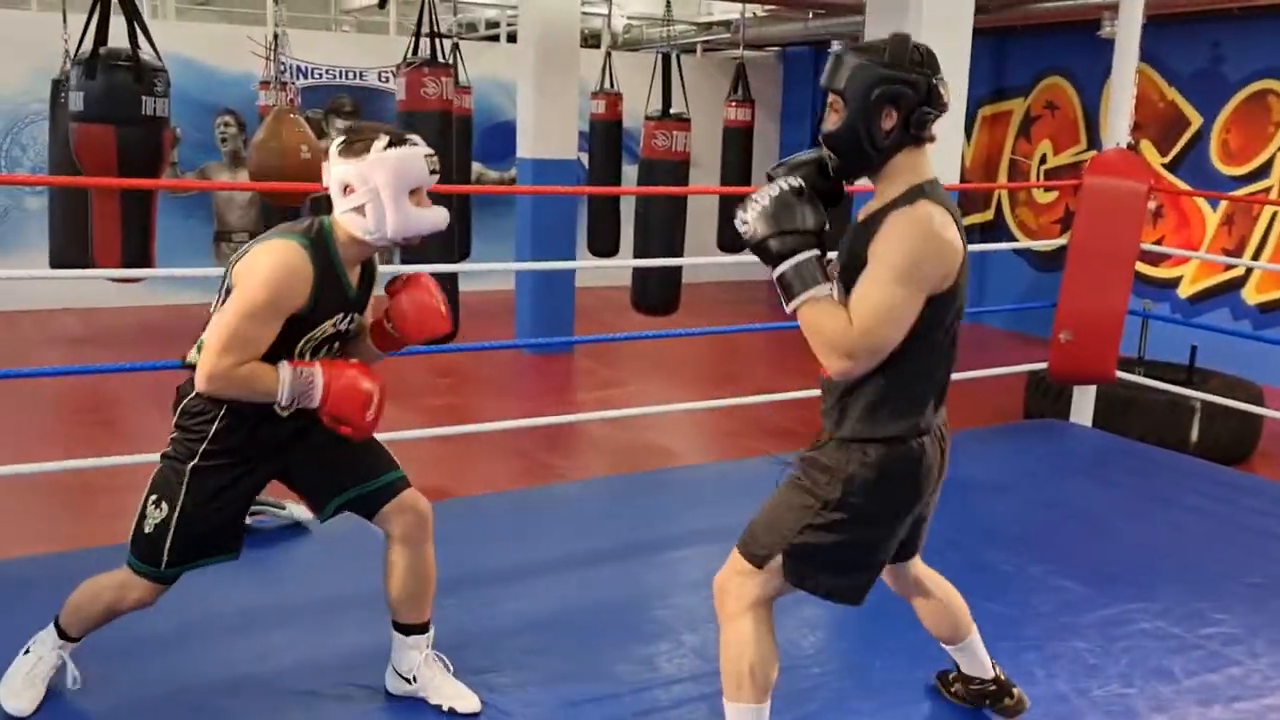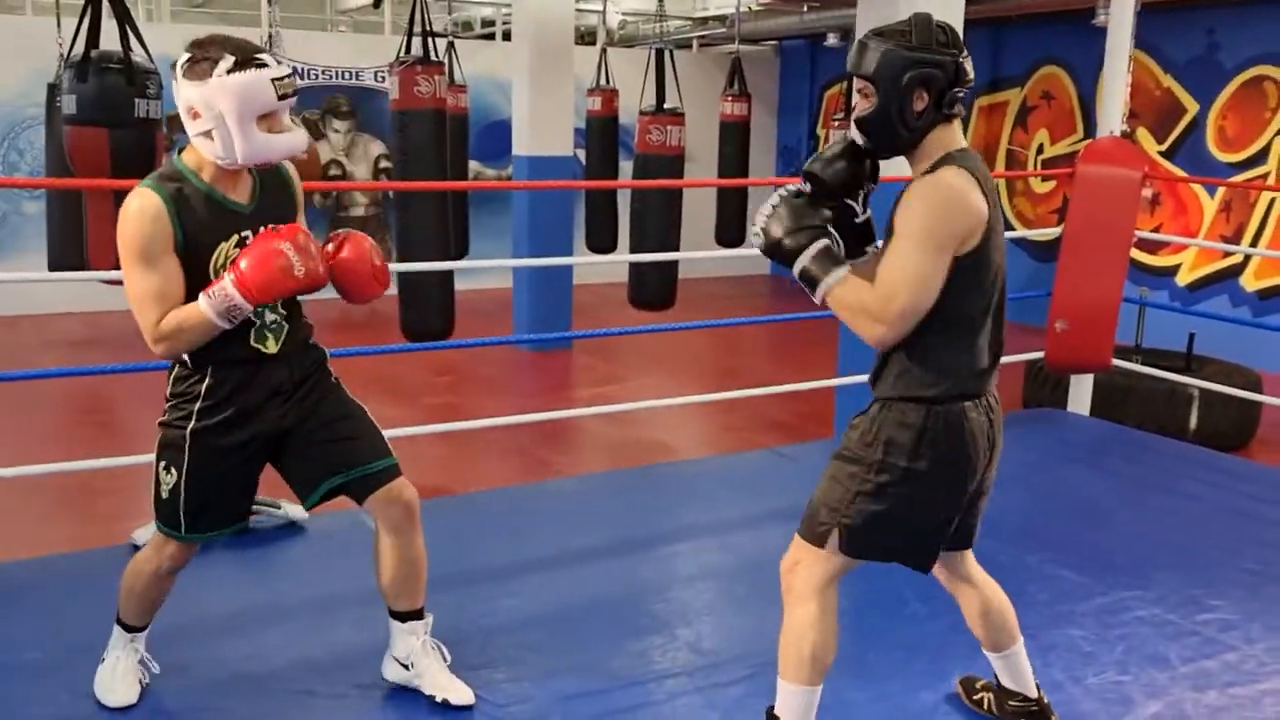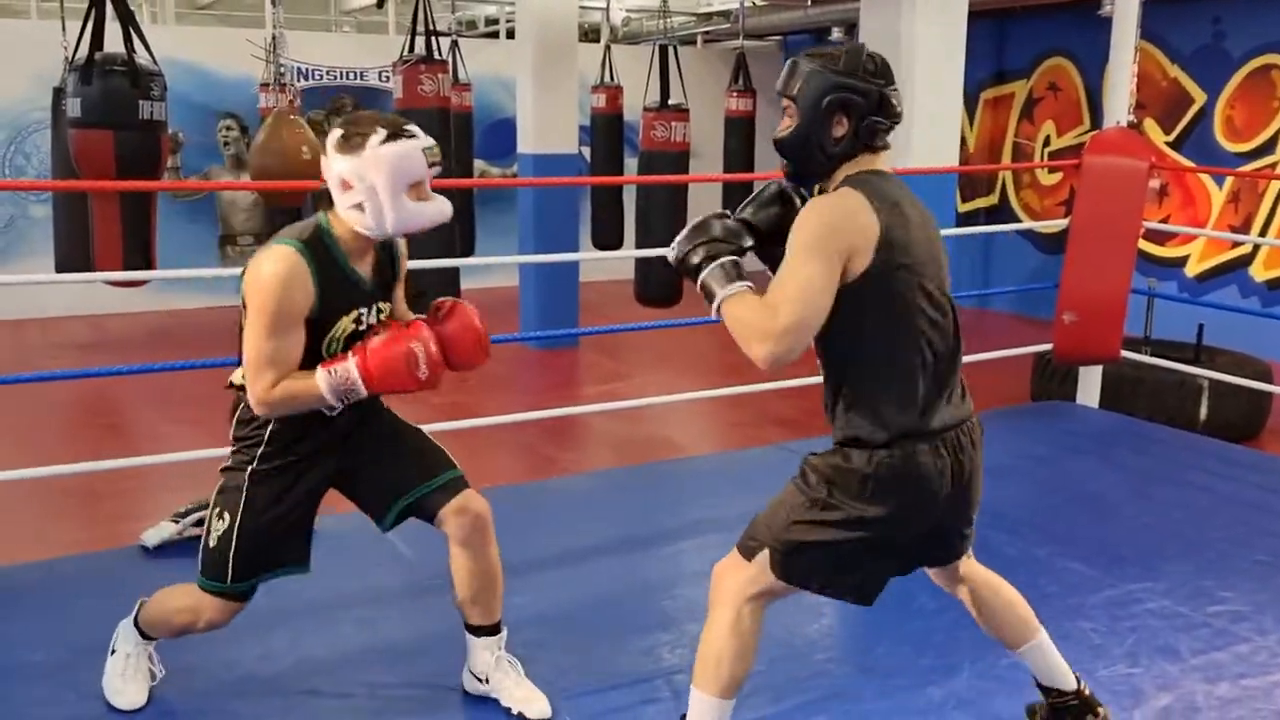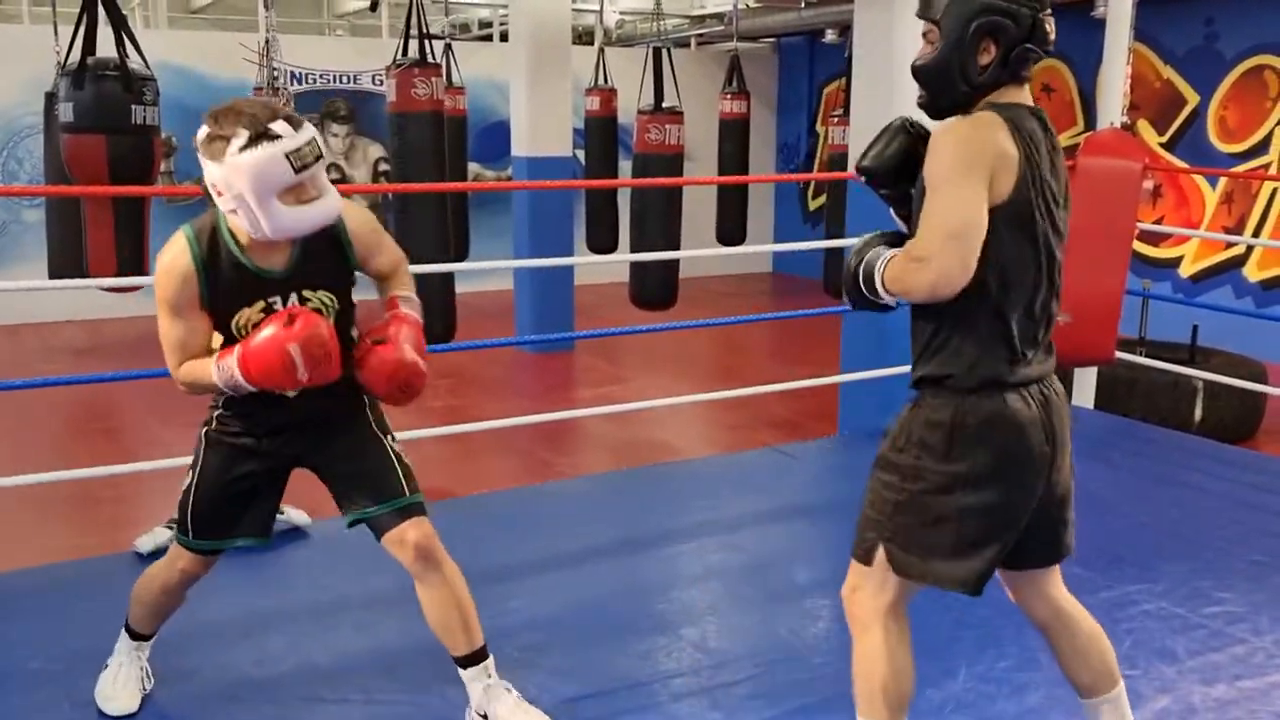
dt=0.5s
person 1, frame 1
left shoulder: (918, 226)
right shoulder: (890, 207)
left elbow: (844, 351)
right elbow: (844, 304)
left wrist: (795, 249)
right wrist: (803, 221)
left hip: (868, 460)
right hip: (896, 450)
left knee: (740, 590)
right knee: (902, 568)
person 1, frame 2
left shoulder: (942, 190)
right shoulder: (959, 179)
left elbow: (880, 318)
right elbow: (890, 286)
left wrist: (806, 246)
right wrist: (841, 209)
left hip: (921, 422)
right hip: (965, 415)
left knee: (807, 573)
right knee: (954, 565)
person 1, frame 3
left shoulder: (832, 211)
right shoulder: (903, 204)
left elbow: (773, 344)
left wrist: (715, 264)
right wrist: (771, 248)
left hip: (881, 462)
right hip: (948, 446)
left knee: (735, 587)
right knee: (959, 571)
person 1, frame 4
left shoulder: (965, 137)
right shoulder: (1033, 139)
left elbow: (943, 272)
left wrist: (874, 270)
right wrist: (905, 194)
left hip: (965, 417)
right hip: (1032, 407)
left knee: (871, 598)
right knee: (1043, 597)
person 2, frame 1
left shoulder: (364, 258)
right shoulder: (286, 261)
right elbow: (215, 374)
left wrist: (392, 329)
right wrist: (315, 388)
left hip: (305, 419)
right hip: (225, 428)
left knee: (410, 515)
right knee: (145, 583)
left ankle: (413, 663)
right ankle: (50, 647)
person 2, frame 2
left shoulder: (279, 178)
right shoulder: (152, 207)
right elbow: (161, 336)
left wrist: (343, 259)
right wrist: (243, 289)
left hip: (302, 376)
right hip: (215, 398)
left knee: (398, 503)
right knee: (174, 548)
left ankle: (410, 652)
right ankle: (126, 647)
person 2, frame 3
left shoulder: (387, 244)
right shoulder: (287, 267)
right elbow: (267, 393)
left wrist: (443, 331)
right wrist: (362, 373)
left hip: (358, 416)
right hip: (279, 438)
left knee: (470, 518)
right knee: (218, 601)
left ankle: (489, 665)
right ankle: (135, 637)
person 2, frame 4
left shoulder: (339, 221)
right shoulder: (186, 259)
left elbow: (395, 271)
right elbow: (186, 372)
left wrist: (402, 330)
right wrist: (249, 364)
left hip: (340, 403)
right hip: (249, 419)
left knee: (417, 542)
right knee: (188, 560)
right ankle: (129, 650)
